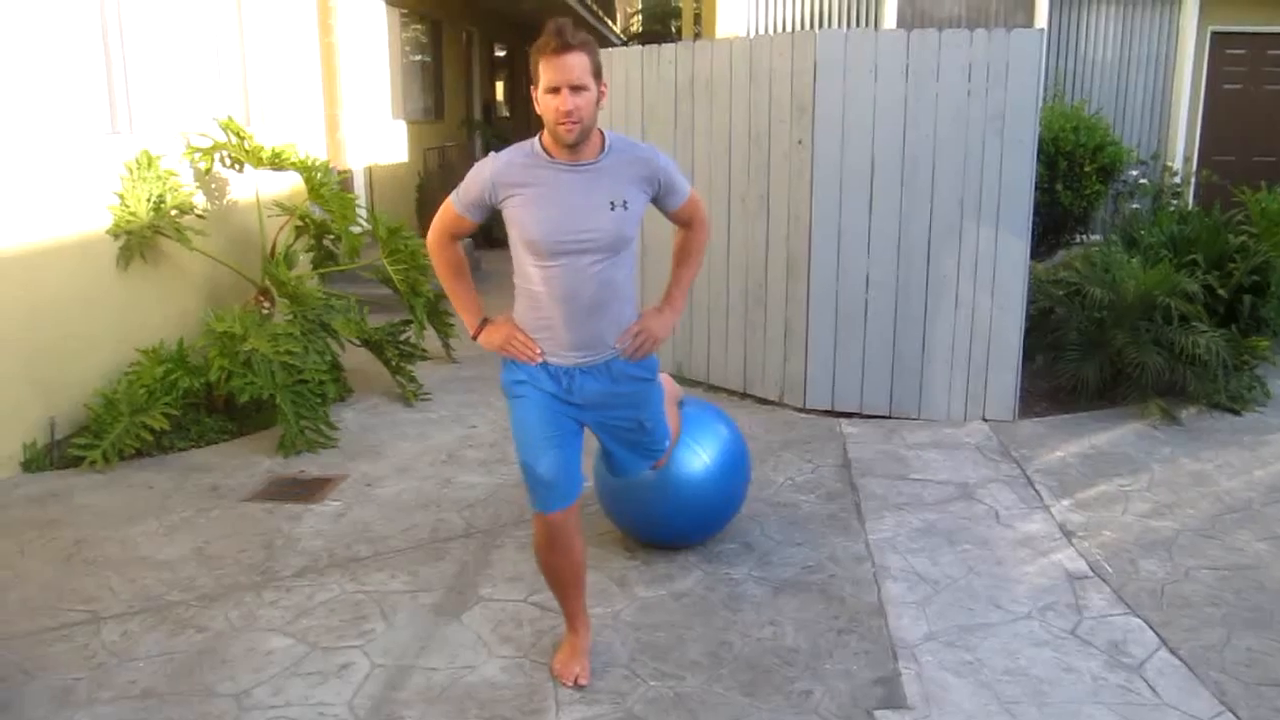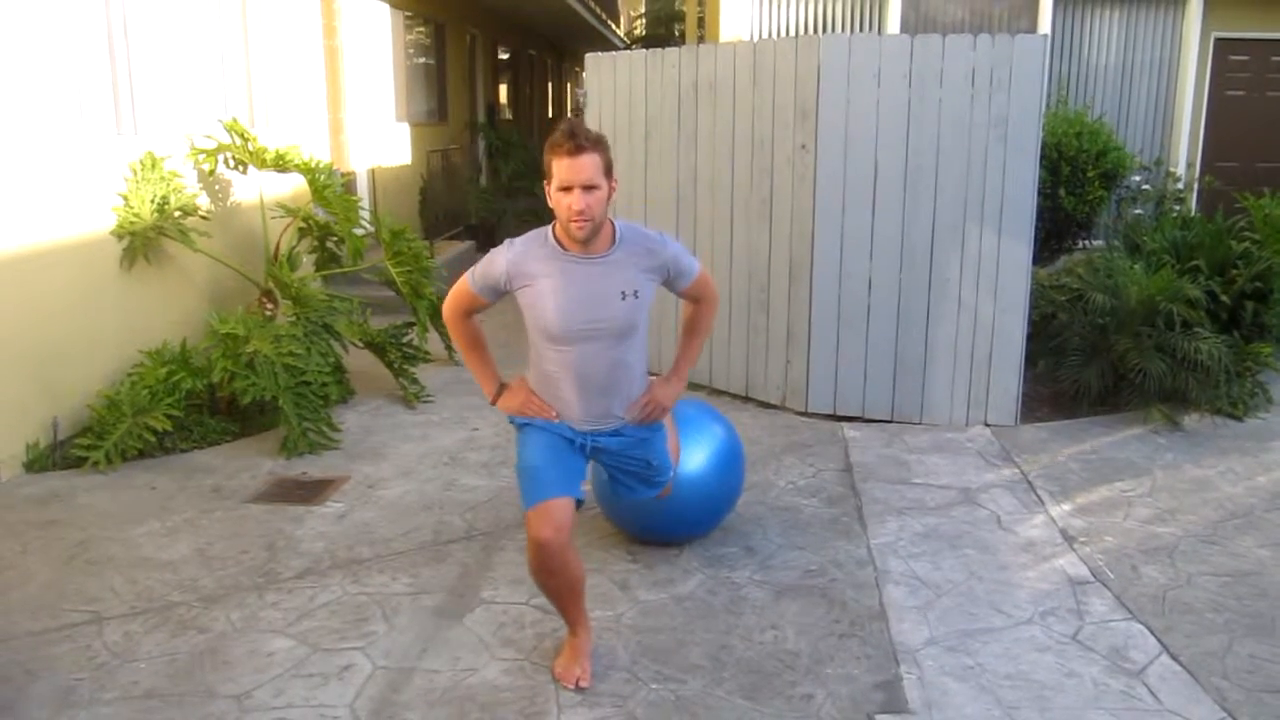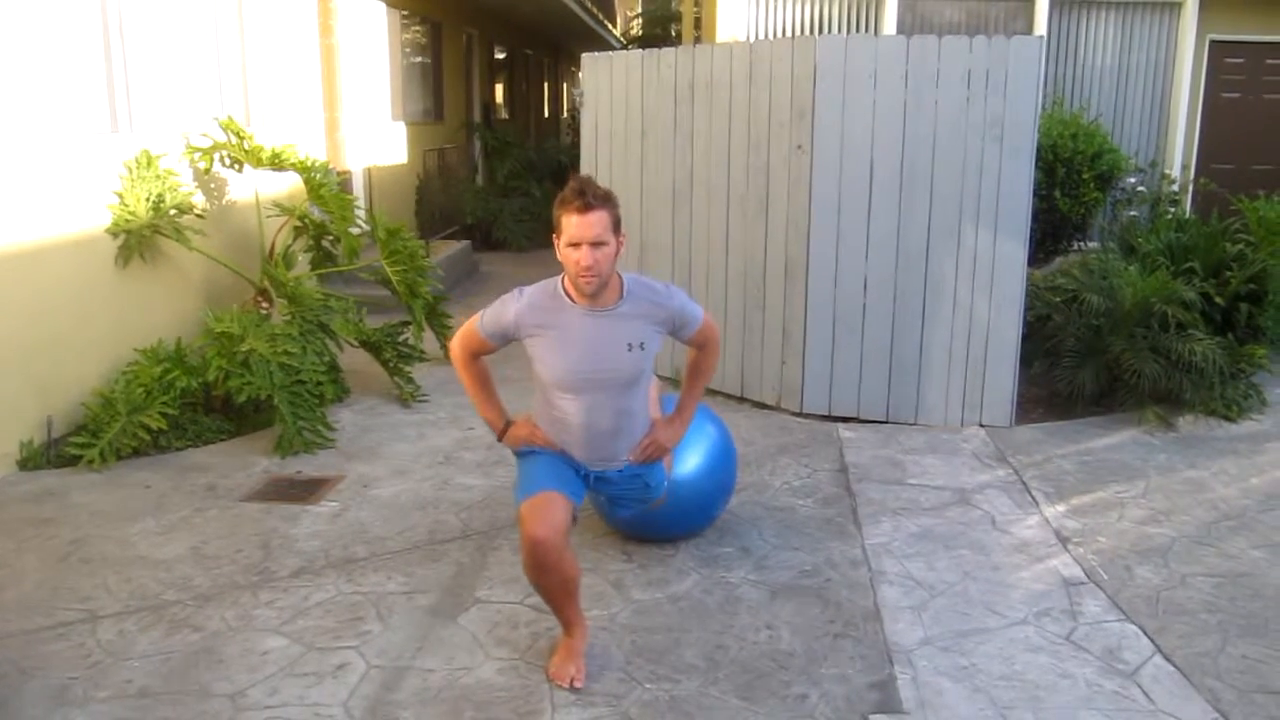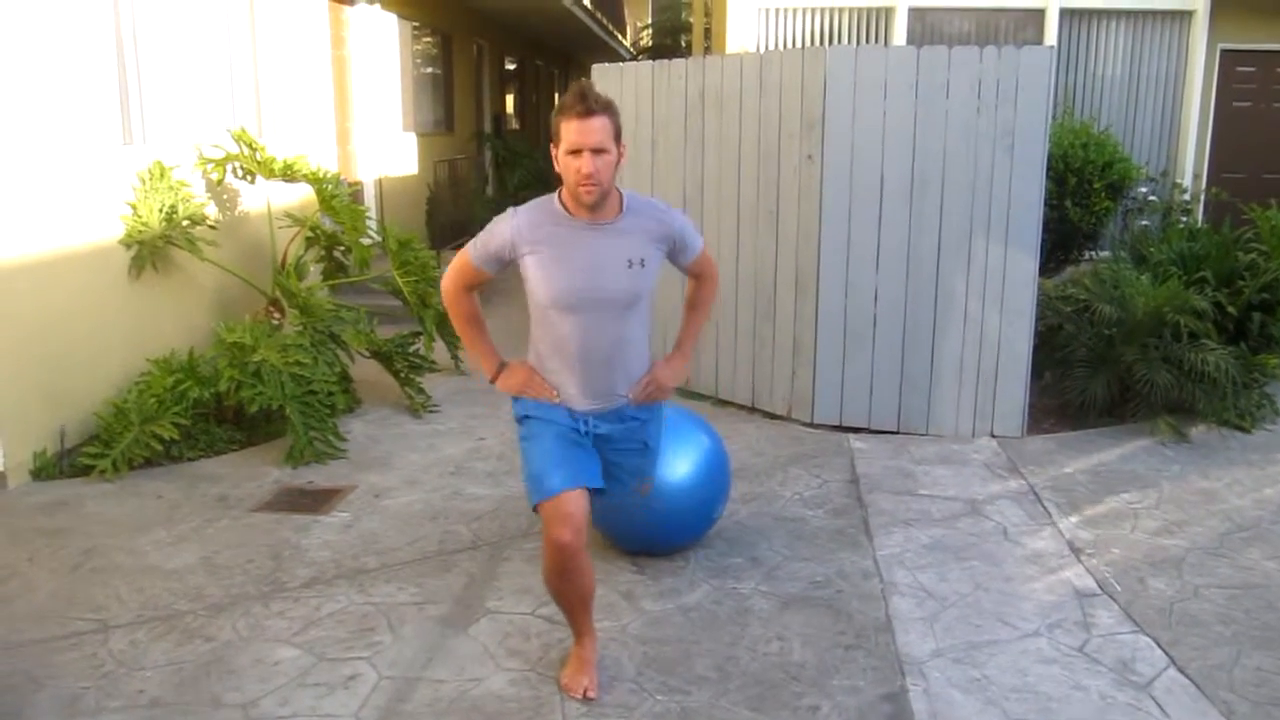
dt=1s
person 1, frame 1
left shoulder: (644, 164)
right shoulder: (501, 172)
left elbow: (694, 224)
right elbow: (441, 237)
left wrist: (670, 309)
right wrist: (479, 323)
left hip: (620, 363)
right hip: (537, 372)
left knee: (651, 460)
right knee: (555, 516)
left ankle: (663, 390)
right ankle: (577, 629)
person 1, frame 2
left shoulder: (655, 251)
right shoulder: (515, 260)
left elbow: (704, 298)
right elbow: (455, 311)
left wrist: (676, 380)
right wrist: (496, 389)
left hip: (629, 418)
right hip: (550, 422)
left knee: (658, 491)
right knee: (547, 535)
left ankle: (663, 417)
right ankle: (578, 632)
person 1, frame 3
left shoulder: (660, 302)
right shoulder: (524, 308)
left elbow: (708, 342)
right elbow: (462, 350)
left wrist: (678, 421)
right wrist: (503, 425)
left hip: (631, 454)
right hip: (554, 451)
left knee: (652, 502)
right knee: (540, 536)
right ankle: (573, 631)
person 1, frame 4
left shoulder: (661, 223)
right shoulder: (520, 228)
left elbow: (706, 277)
right elbow: (455, 286)
left wrist: (679, 360)
right wrist: (497, 370)
left hip: (631, 405)
right hip: (551, 409)
right knee: (566, 535)
left ankle: (605, 477)
right ankle: (583, 642)
